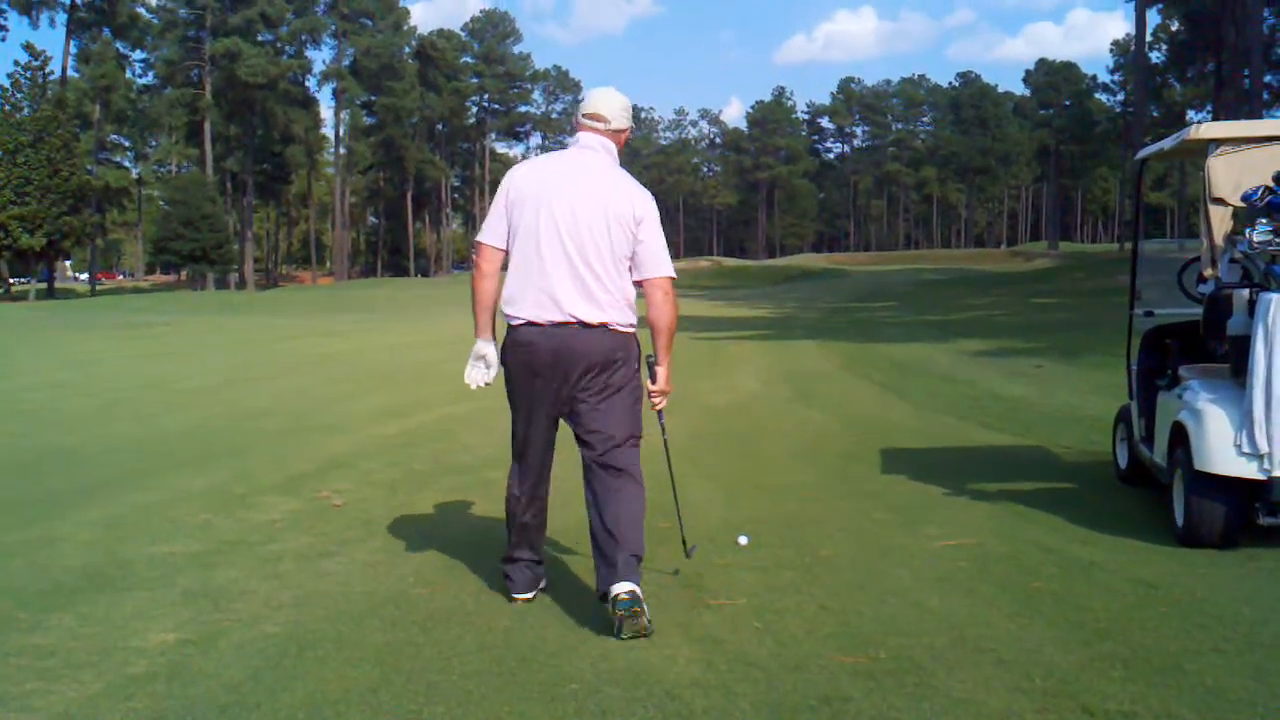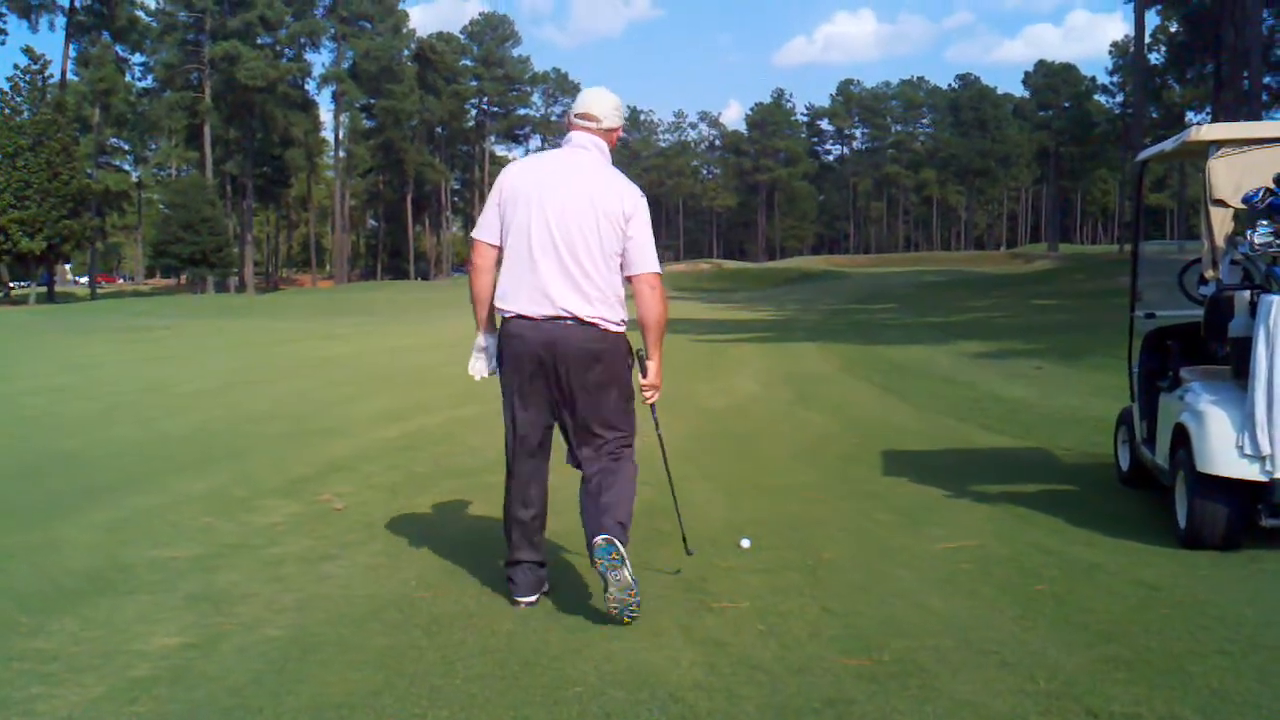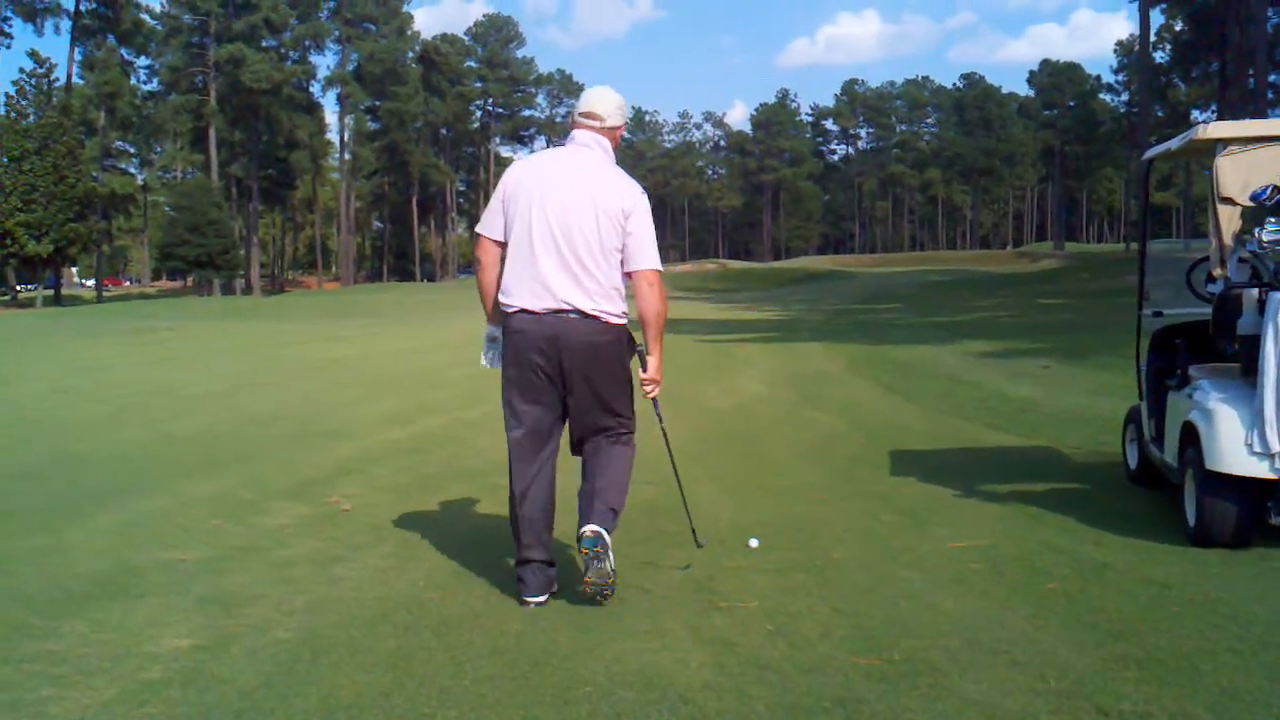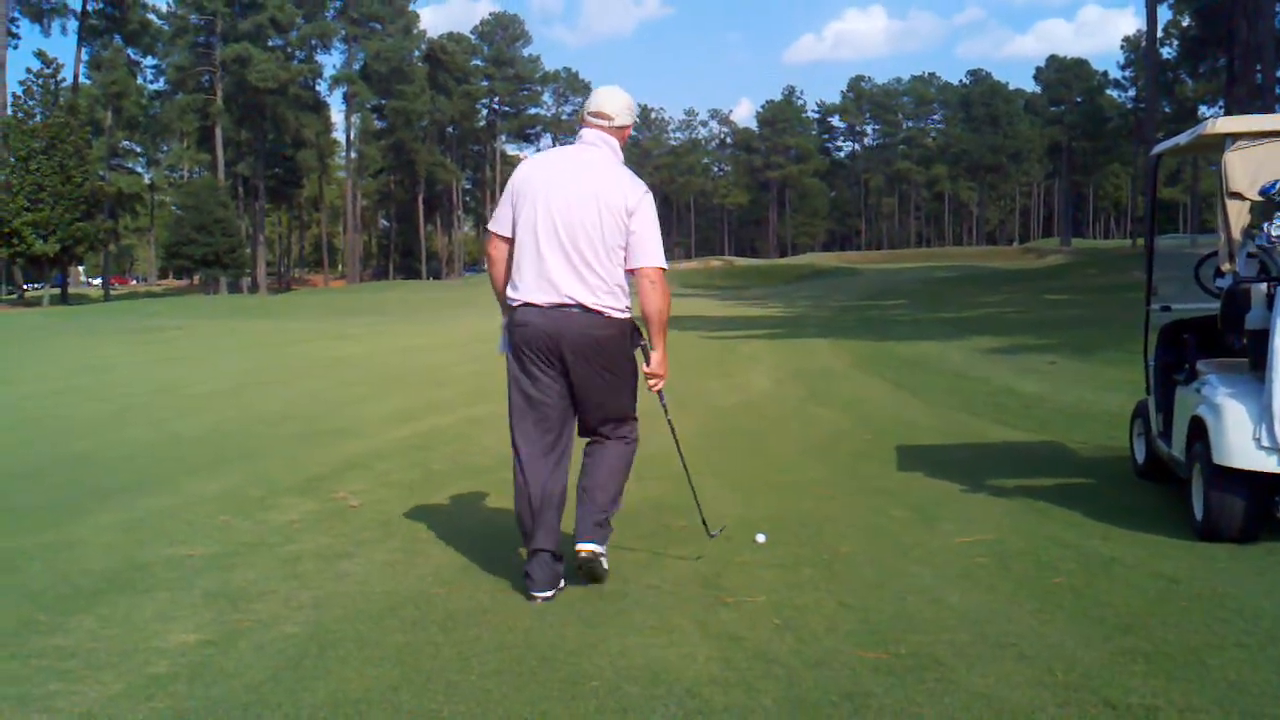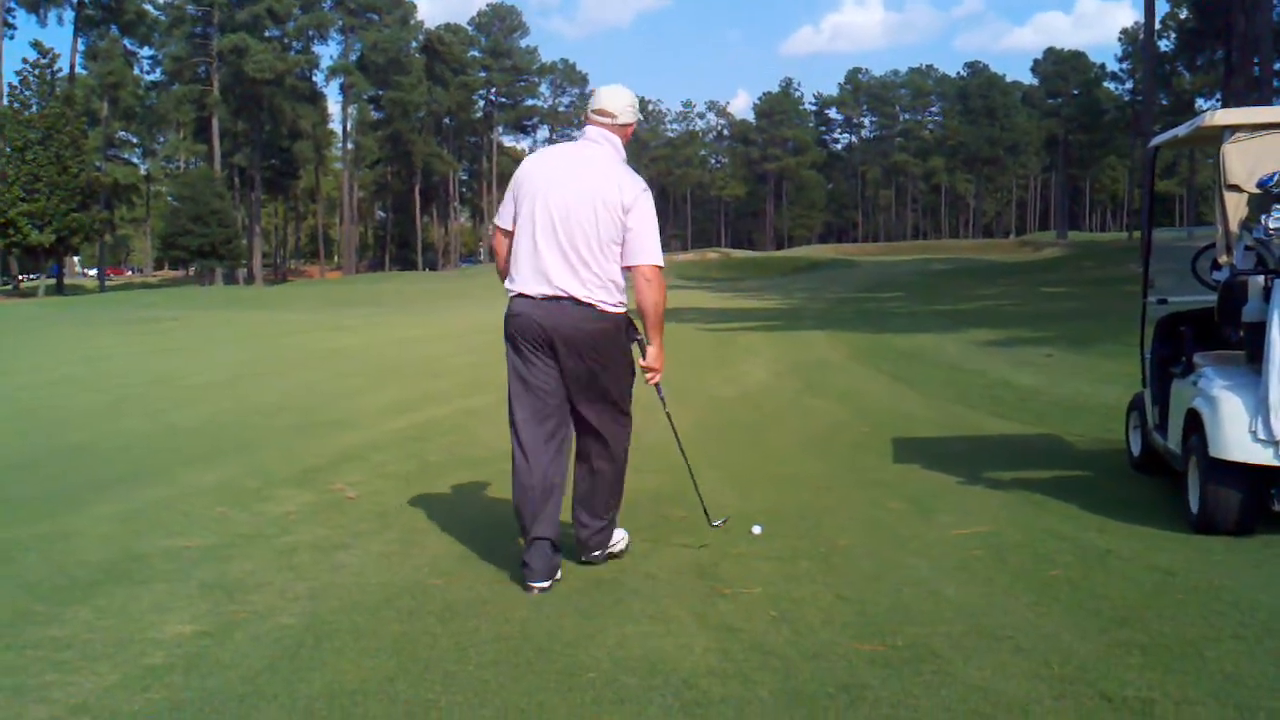
dt=0.1s
person 1, frame 1
left shoulder: (522, 175)
right shoulder: (634, 193)
left elbow: (486, 262)
right elbow: (659, 290)
left wrist: (484, 338)
right wrist: (663, 364)
left hip: (530, 340)
right hip: (605, 345)
left knee: (530, 461)
right knee: (616, 466)
left ankle: (523, 572)
right ankle: (623, 580)
person 1, frame 2
left shoulder: (517, 174)
right shoulder: (625, 193)
left elbow: (481, 259)
right elbow: (648, 286)
left wrist: (485, 333)
right wrist: (654, 359)
left hip: (522, 335)
right hip: (595, 339)
left knee: (526, 456)
right knee: (609, 452)
left ankle: (526, 575)
right ankle: (606, 544)
person 1, frame 3
left shoulder: (521, 171)
right shoulder: (626, 189)
left elbow: (486, 254)
right elbow: (648, 281)
left wrist: (495, 320)
right wrist: (654, 353)
left hip: (526, 329)
right hip: (598, 332)
left knee: (531, 452)
right knee: (609, 439)
left ankle: (534, 576)
right ankle: (596, 529)
person 1, frame 4
left shoulder: (530, 168)
right shoulder: (631, 188)
left elbow: (495, 249)
right elbow: (650, 279)
left wrist: (511, 310)
right wrist: (658, 349)
left hip: (532, 324)
right hip: (600, 327)
left knee: (537, 447)
right knee: (612, 433)
left ankle: (542, 570)
right ankle: (591, 536)
person 1, frame 5
left shoulder: (534, 163)
right shoulder: (630, 184)
left elbow: (501, 242)
right elbow: (647, 275)
right wrist: (655, 343)
left hip: (529, 315)
right hip: (596, 321)
left knee: (536, 437)
right knee: (604, 429)
left ankle: (540, 561)
right ankle: (595, 533)
